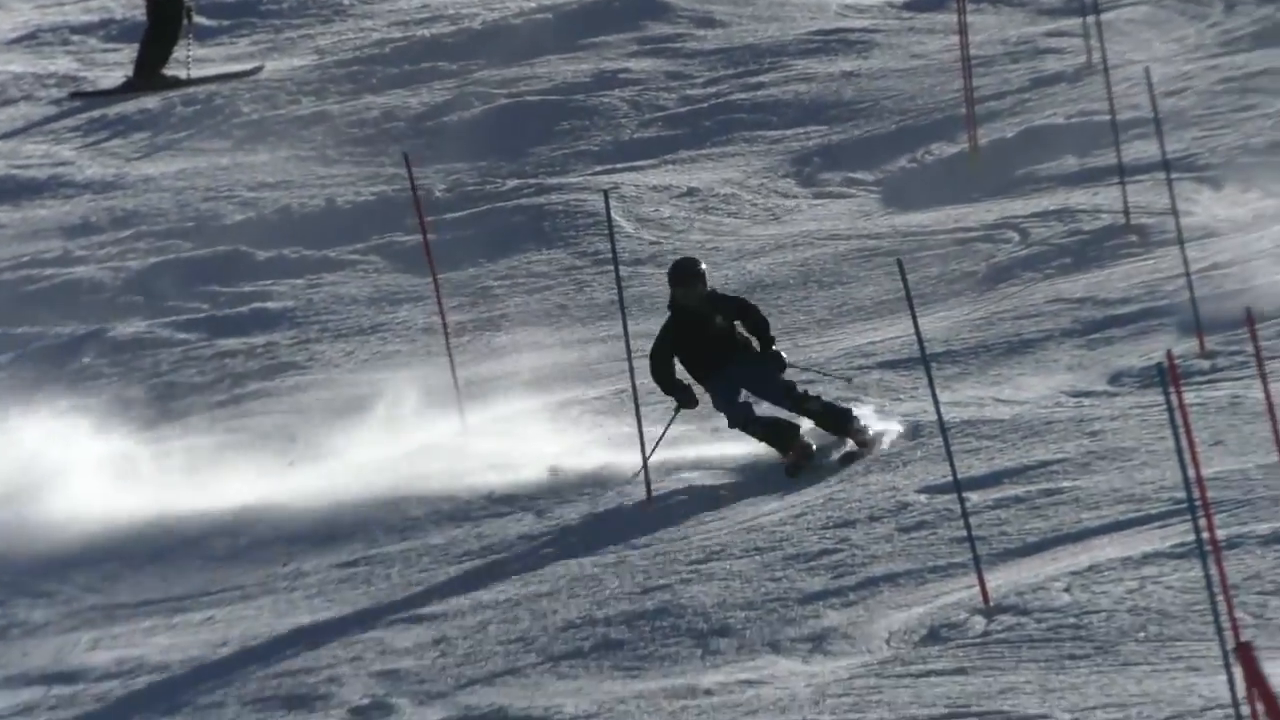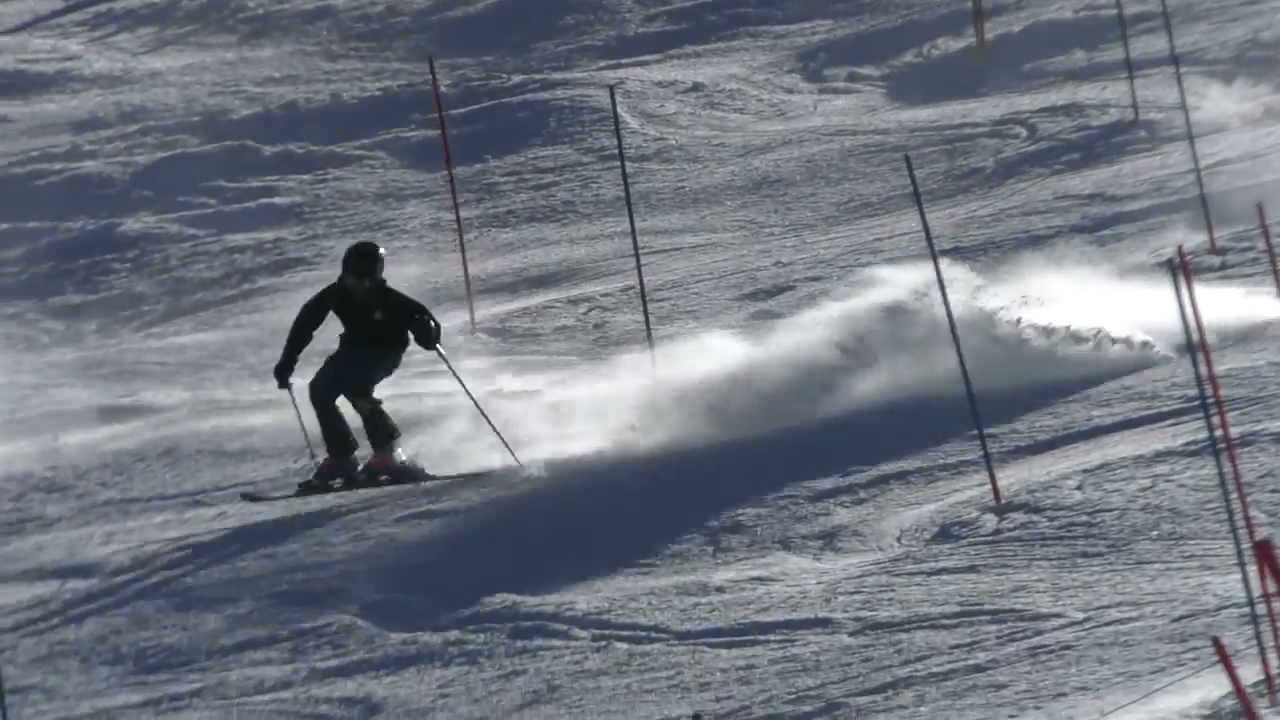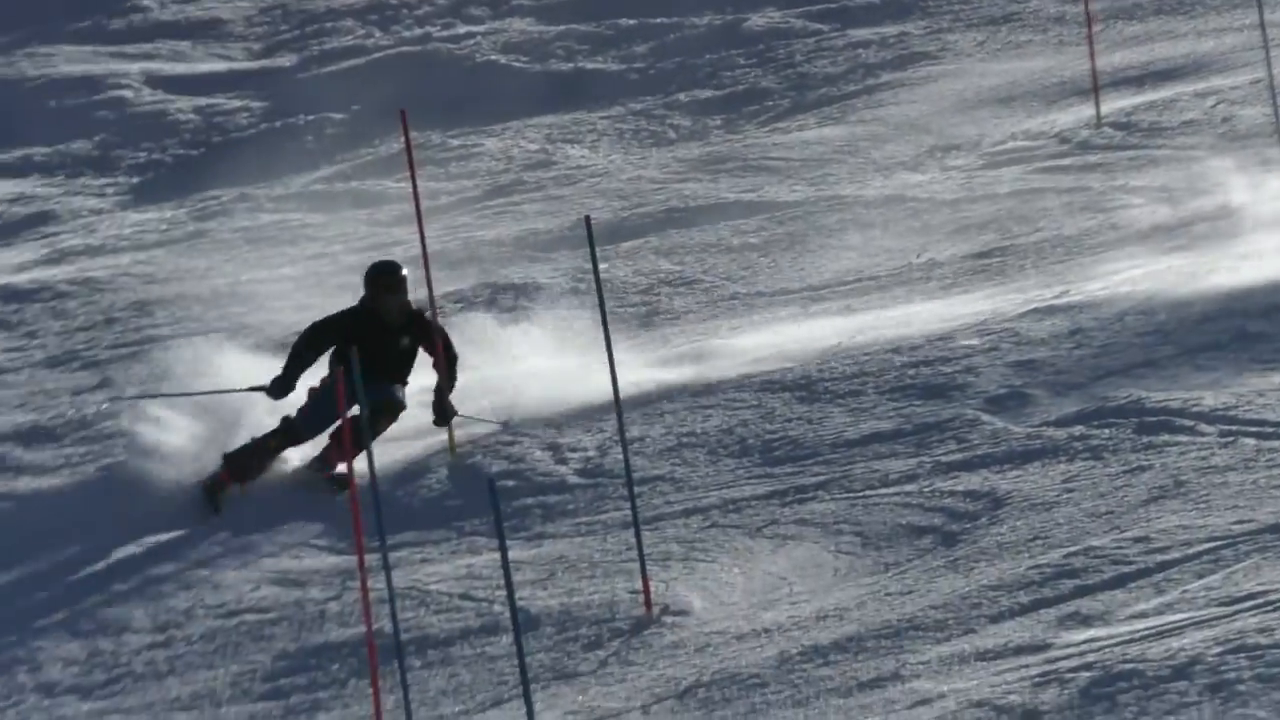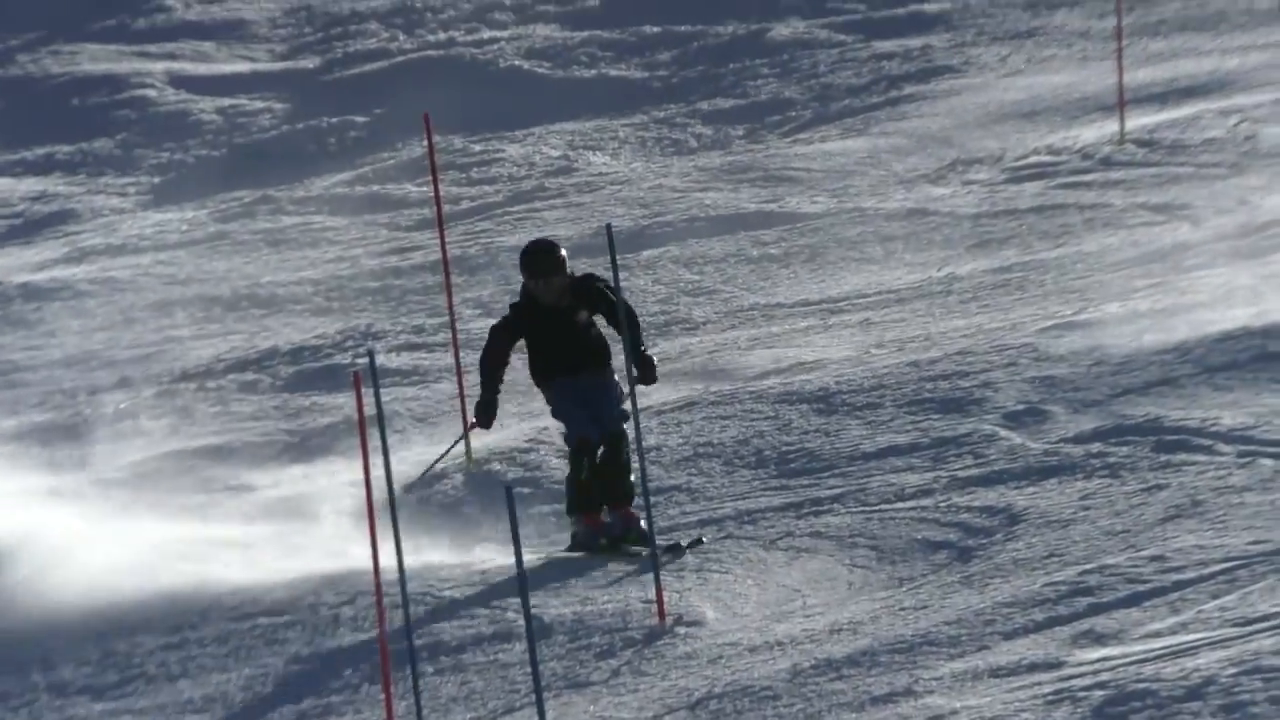
dt=0.7s
person 1, frame 1
left shoulder: (717, 302)
right shoulder: (673, 330)
left elbow: (750, 314)
right elbow: (659, 366)
left wrist: (768, 348)
right wrist: (680, 392)
left hip: (741, 361)
right hip: (715, 379)
left knee: (790, 397)
right knee: (742, 417)
left ankle: (851, 426)
right ankle: (796, 443)
person 1, frame 2
left shoulder: (389, 299)
right shoulder: (337, 293)
left elbow: (423, 320)
right elbow: (306, 321)
left wrist: (427, 334)
right wrist: (287, 360)
left hip: (386, 352)
right hip: (354, 350)
left knee: (356, 389)
right knee: (319, 392)
left ankle: (387, 454)
right ankle: (341, 460)
person 1, frame 3
left shoulder: (417, 323)
right shoulder: (355, 319)
left elbow: (445, 353)
right elbow: (313, 338)
left wrist: (442, 398)
right wrist: (288, 375)
left hip: (384, 385)
right hip: (345, 380)
left knee: (392, 406)
right knee: (301, 429)
left ankle: (327, 461)
right ankle: (231, 471)
person 1, frame 4
left shoulder: (587, 291)
right shoulder: (524, 313)
left elbow: (622, 314)
right elbow: (496, 349)
left wrist: (640, 355)
right wrist: (488, 398)
left hip: (596, 375)
right hip: (558, 383)
left knee: (614, 436)
right knee: (585, 441)
left ankle: (622, 514)
right ankle: (586, 520)
